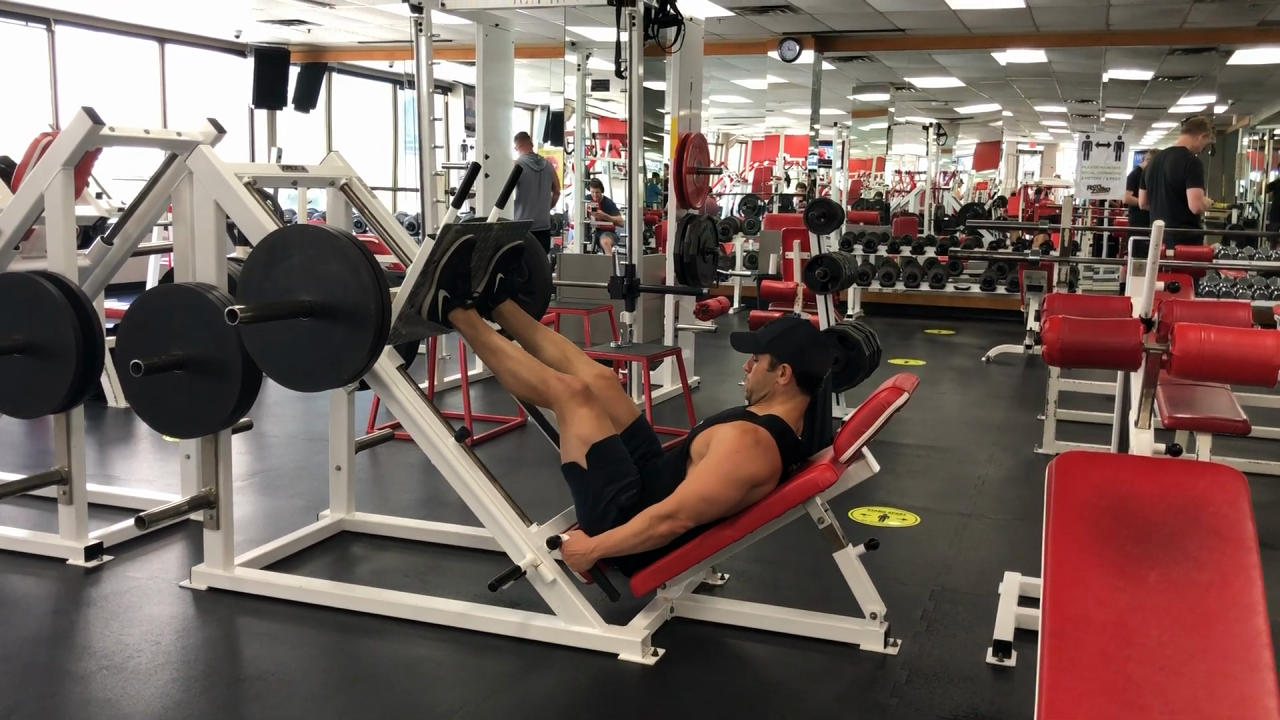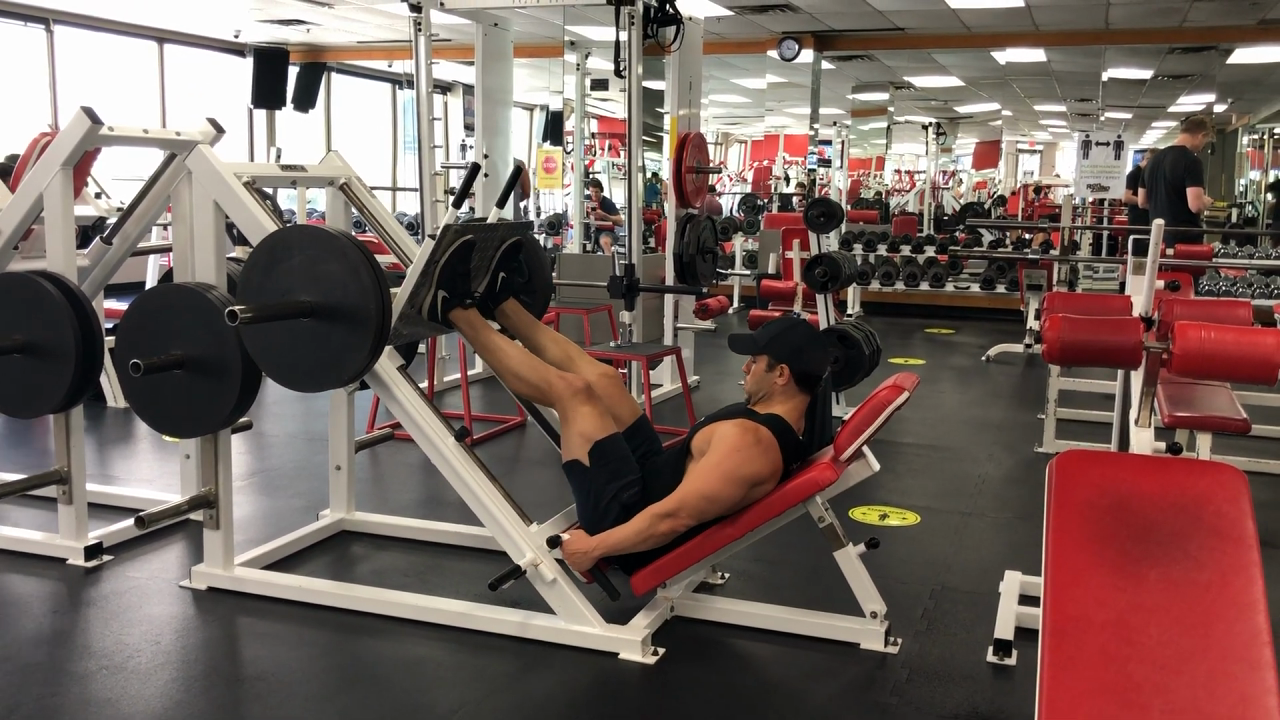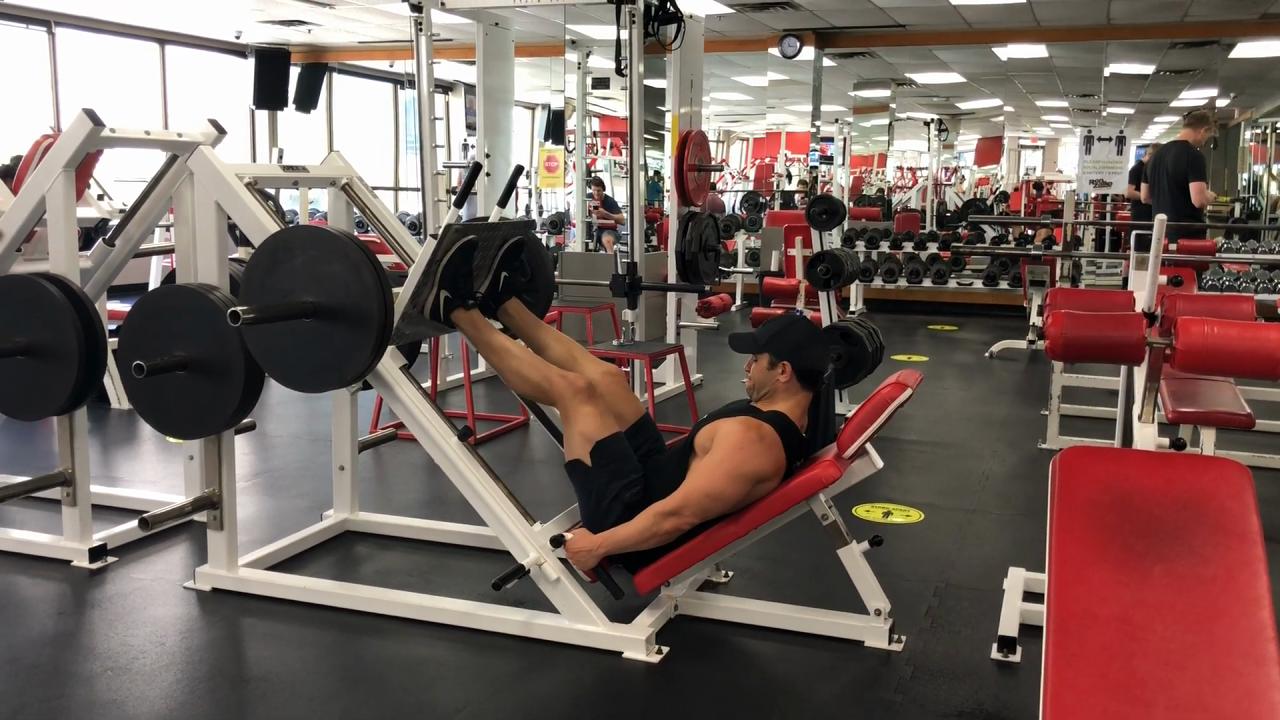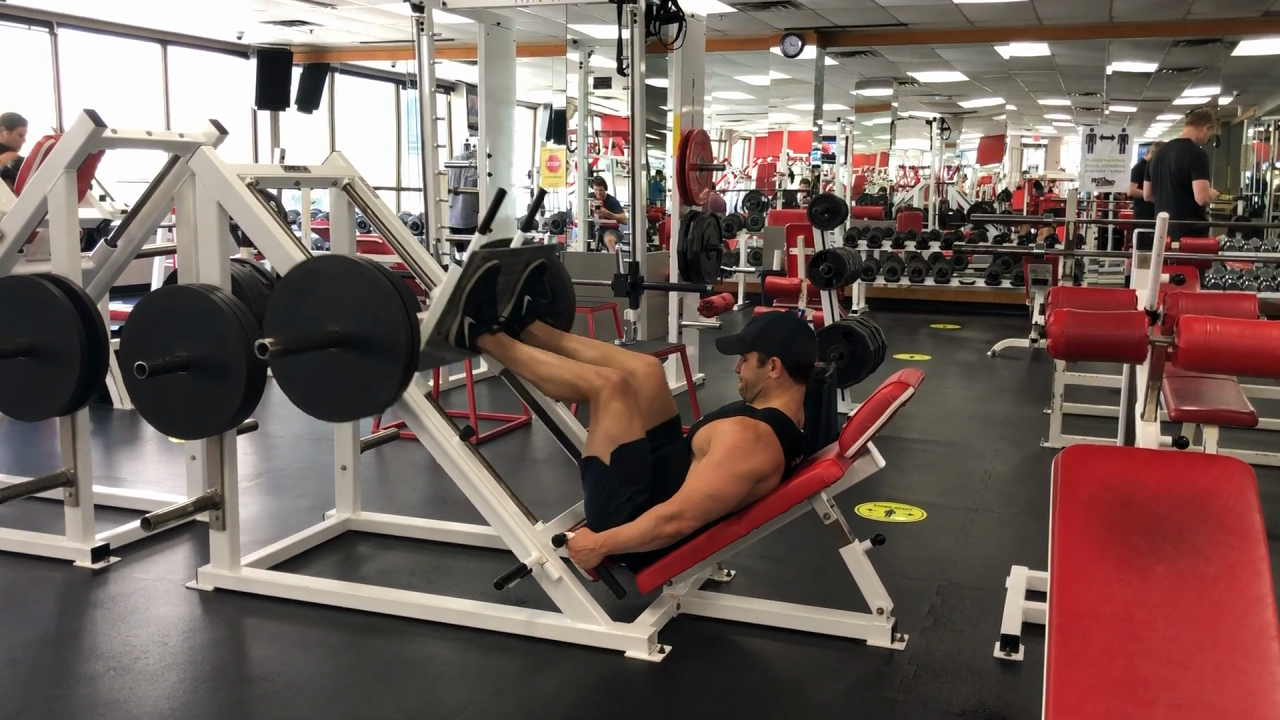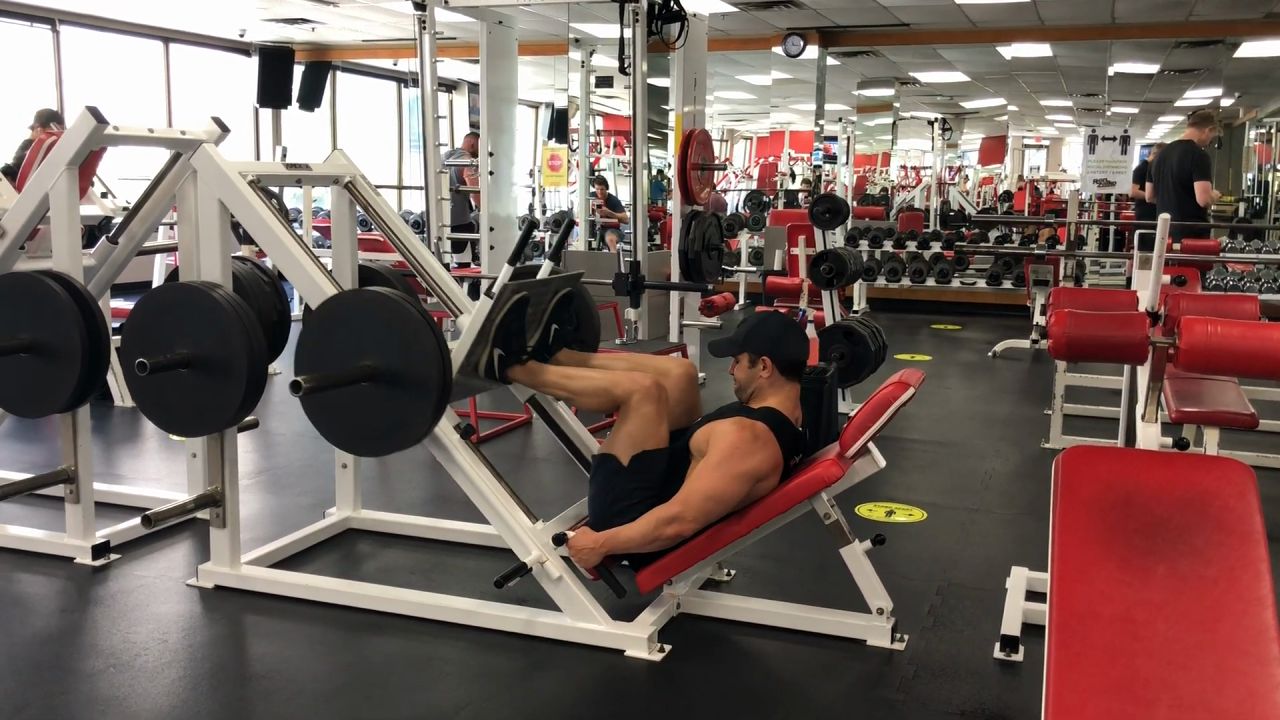
dt=0.4s
person 1, frame 1
left shoulder: (749, 443)
right shoulder: (784, 428)
left elbow: (674, 519)
left wrist: (593, 549)
left hip: (627, 515)
right hip: (652, 478)
left knee: (571, 391)
right knee: (599, 381)
left ankle: (457, 309)
right ankle: (496, 301)
person 1, frame 2
left shoulder: (750, 441)
right shoulder: (785, 428)
left elbow: (675, 518)
left wrist: (594, 547)
left hip: (628, 515)
left knee: (573, 390)
right knee: (602, 380)
left ankle: (457, 310)
right ankle: (498, 301)
person 1, frame 3
left shoulder: (753, 438)
right shoulder: (788, 426)
left elbow: (679, 516)
left wrist: (598, 545)
left hip: (631, 514)
left knee: (574, 389)
right knee: (605, 378)
left ankle: (460, 310)
right ankle: (502, 301)
person 1, frame 4
left shoulder: (749, 436)
right shoulder: (786, 424)
left elbow: (678, 521)
left wrist: (600, 544)
left hip: (633, 518)
left knee: (610, 384)
right knee: (644, 370)
left ankle: (485, 335)
right ankle: (526, 325)
person 1, frame 5
left shoulder: (747, 437)
right shoulder: (786, 425)
left elbow: (679, 523)
left wrist: (602, 544)
left hip: (631, 520)
left knee: (643, 389)
right knee: (678, 373)
left ankle: (514, 366)
right ankle: (553, 353)
